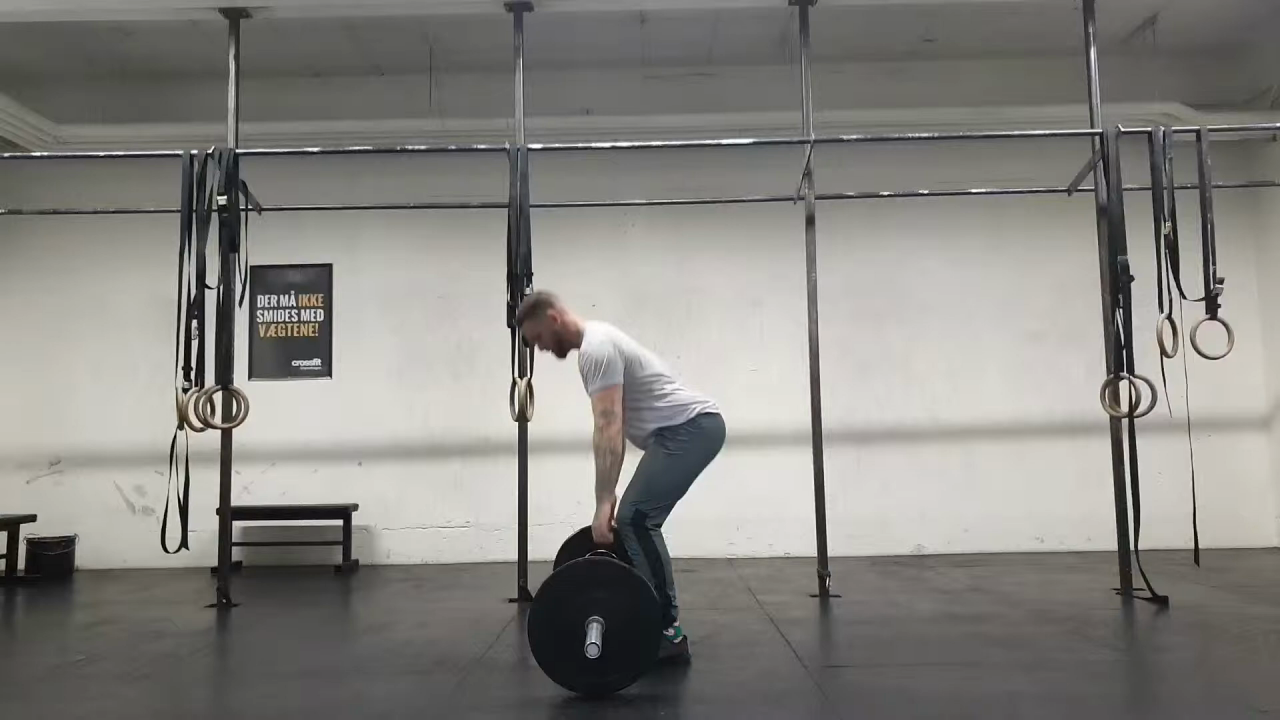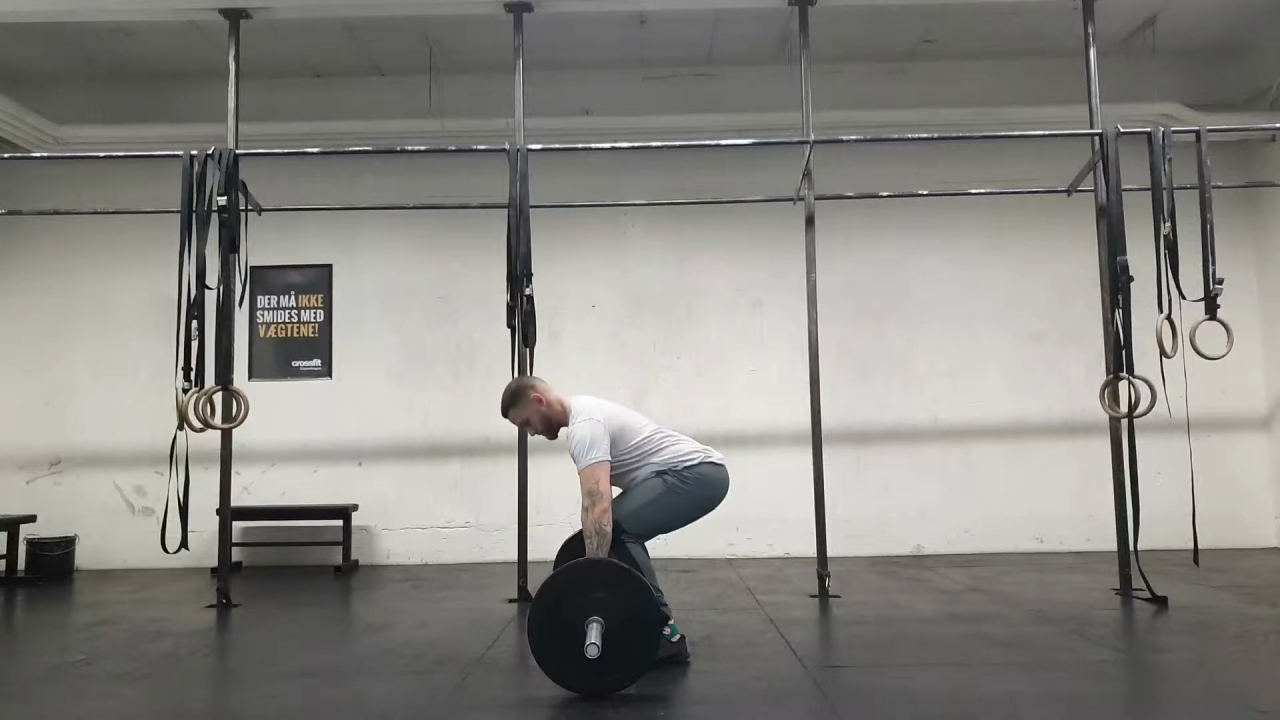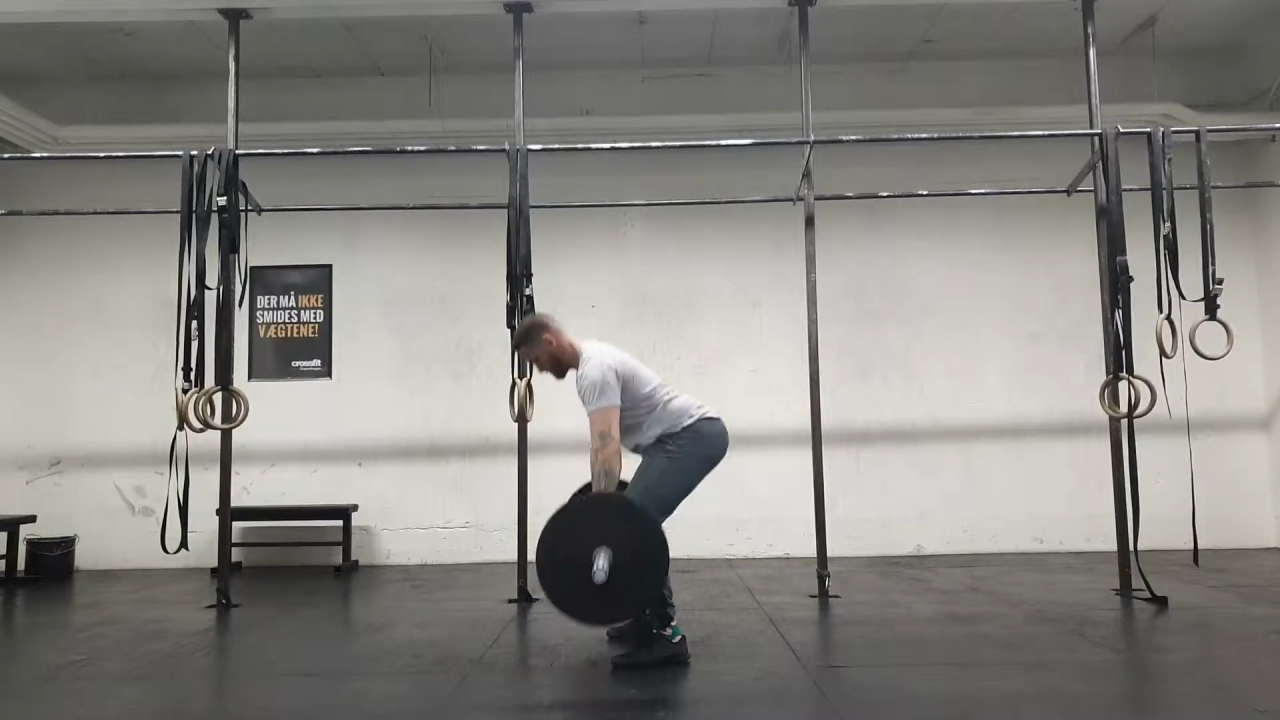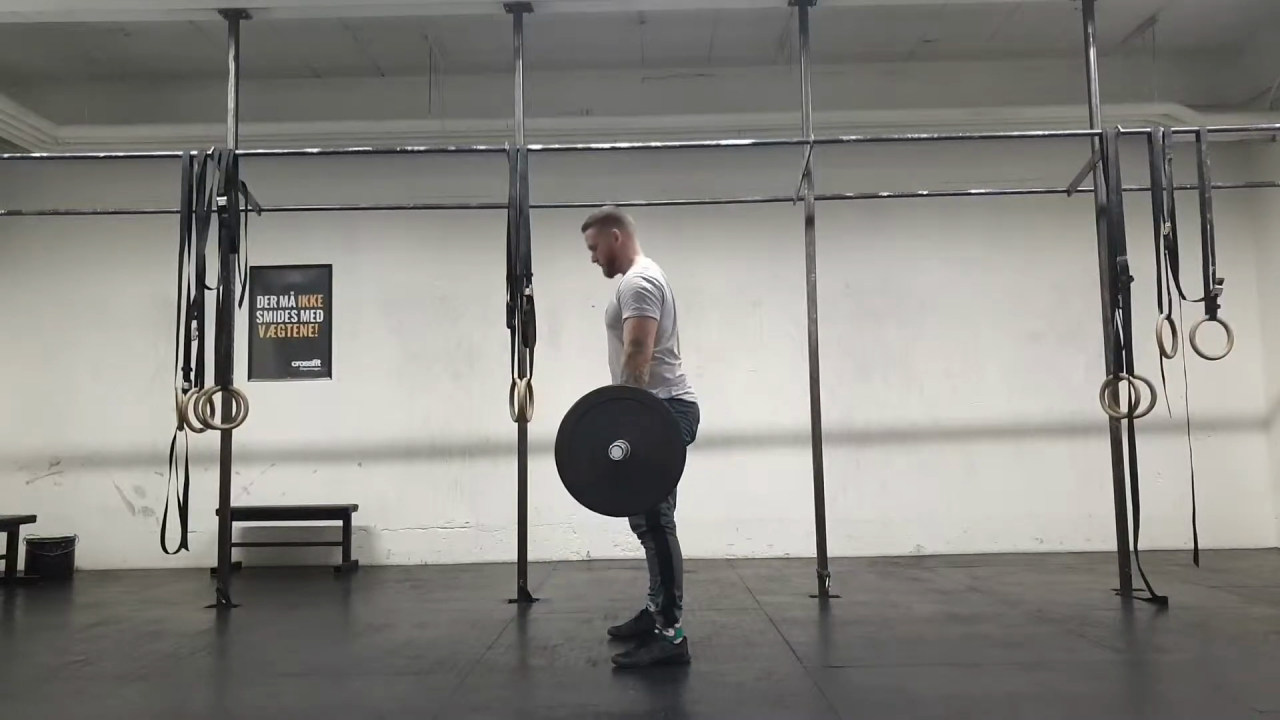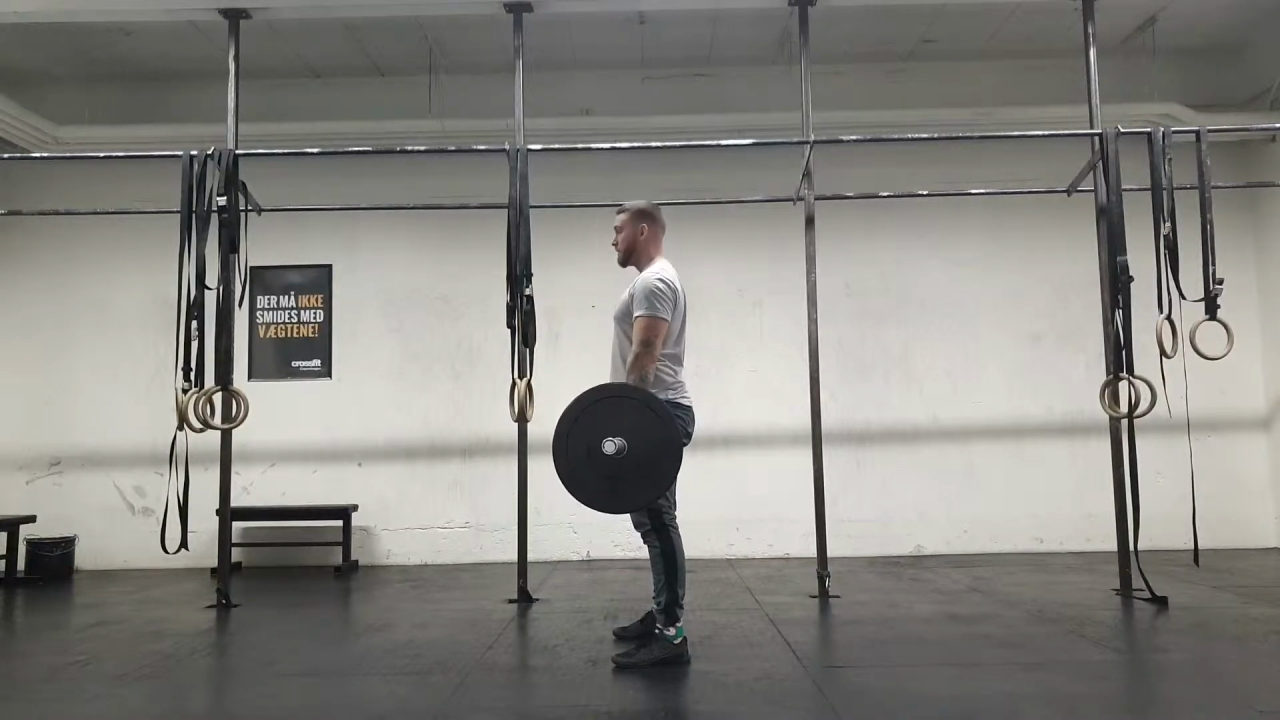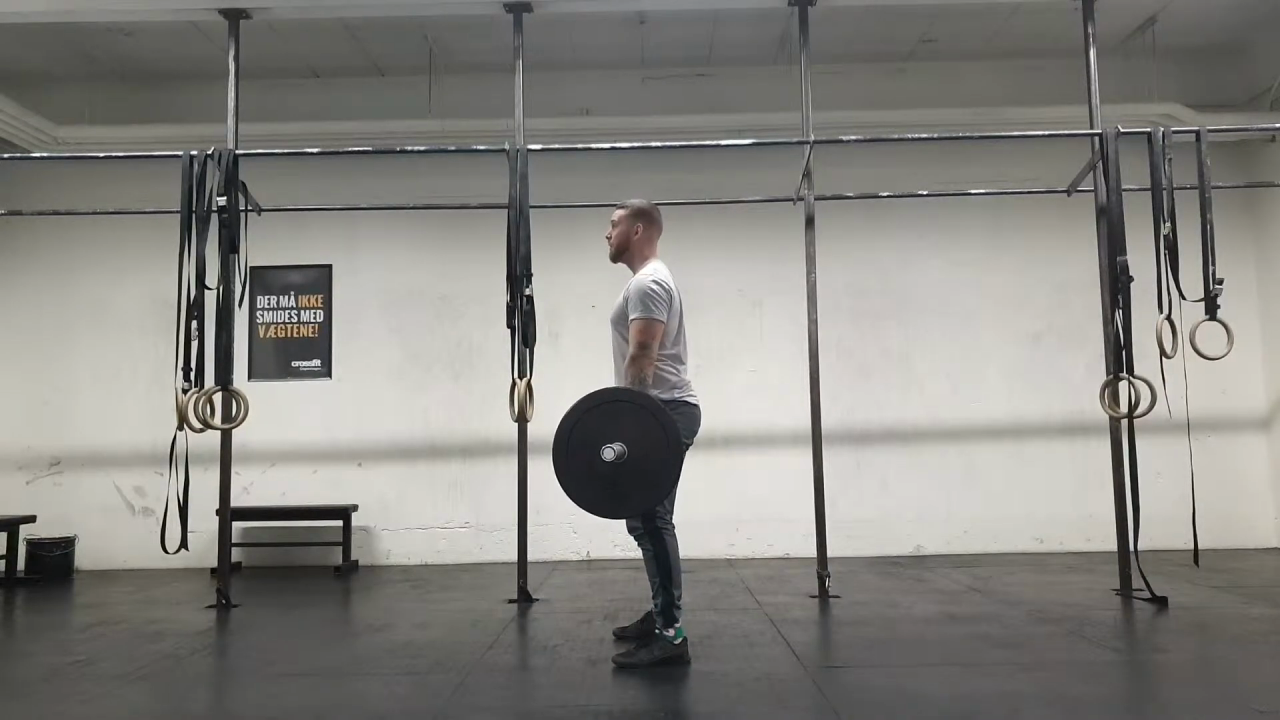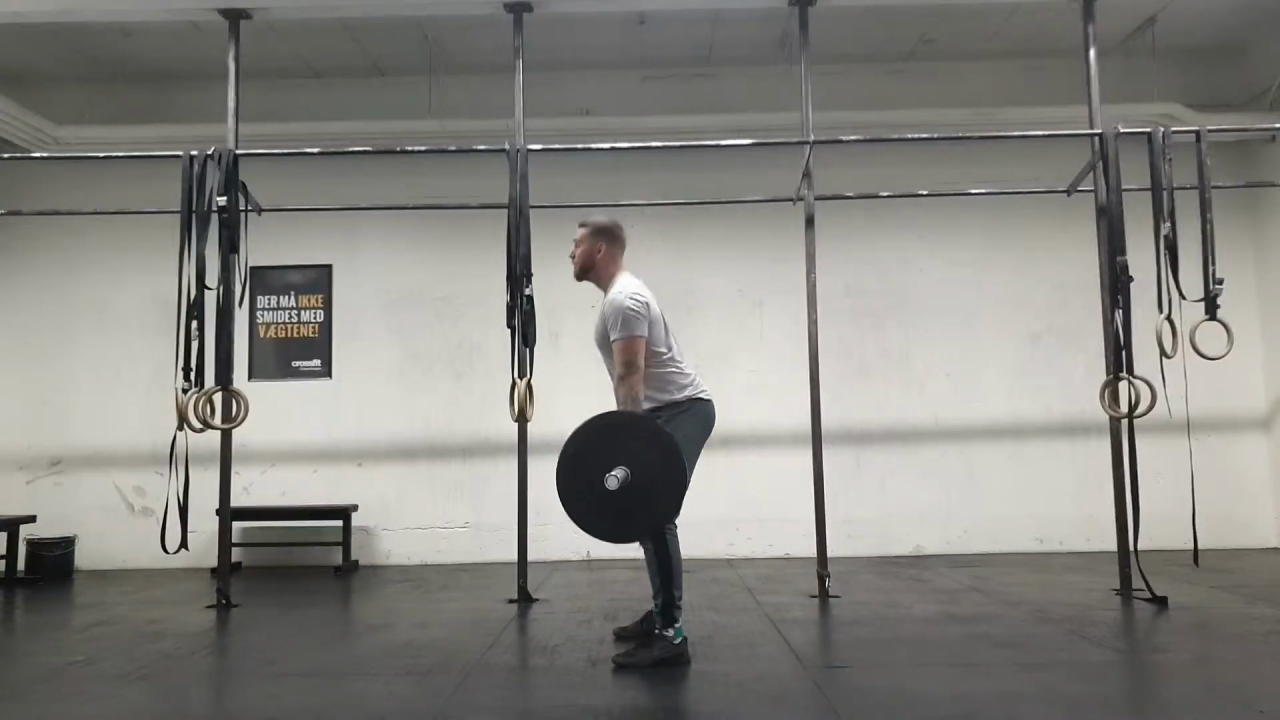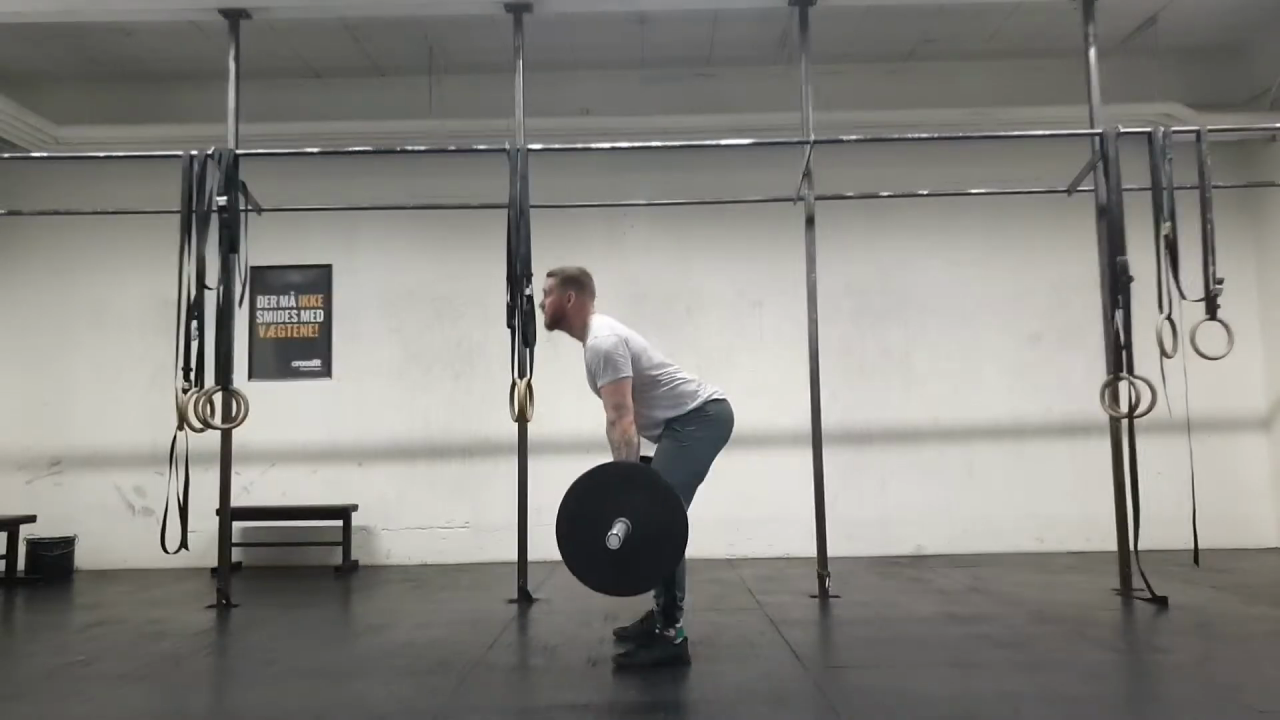
dt=0.5s
person 1, frame 1
left shoulder: (596, 347)
right shoulder: (596, 341)
left elbow: (609, 429)
right elbow: (612, 427)
left wrist: (604, 503)
right wrist: (609, 498)
left hip: (691, 426)
right hip: (689, 426)
left knee: (636, 519)
right knee: (635, 518)
left ankle: (668, 633)
person 1, frame 2
left shoulder: (583, 427)
right shoulder: (584, 411)
left elbow: (596, 507)
right elbow: (601, 503)
left hip: (697, 475)
right hip: (701, 472)
left knee: (615, 530)
right knee: (619, 528)
left ankle: (663, 633)
person 1, frame 3
left shoulder: (594, 370)
right shoulder: (594, 359)
left elbow: (606, 448)
right elbow: (608, 443)
left hip: (694, 435)
right hip: (688, 433)
left ankle: (667, 635)
right ankle: (656, 617)
person 1, frame 4
left shoulder: (638, 281)
right shoulder: (640, 278)
left elbow: (638, 356)
left hip: (662, 411)
left knee: (653, 520)
right knee: (648, 518)
left ankle: (670, 634)
right ankle: (658, 612)
person 1, frame 5
left shoulder: (653, 281)
right shoulder: (653, 281)
left elbow: (644, 356)
left knee: (656, 520)
right knee: (652, 519)
left ankle: (670, 634)
right ankle: (662, 615)
person 1, frame 6
left shoulder: (647, 283)
right shoulder: (648, 281)
left elbow: (642, 358)
left hip: (662, 414)
right hip: (660, 414)
left knee: (649, 521)
right knee: (648, 520)
left ankle: (670, 635)
right ankle: (662, 615)
person 1, frame 7
left shoulder: (622, 299)
right shoulder: (622, 294)
left elbow: (630, 377)
left hip: (679, 411)
right hip: (675, 410)
left ankle: (669, 635)
right ankle: (663, 614)
person 1, frame 8
left shoulder: (602, 342)
right shoulder: (601, 335)
left elbow: (621, 419)
right elbow: (625, 416)
left hip: (698, 417)
right hip: (693, 418)
left ankle: (670, 636)
right ankle: (664, 615)
